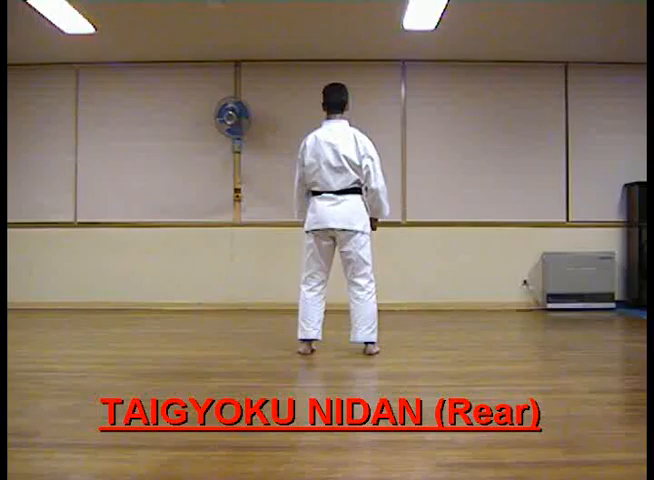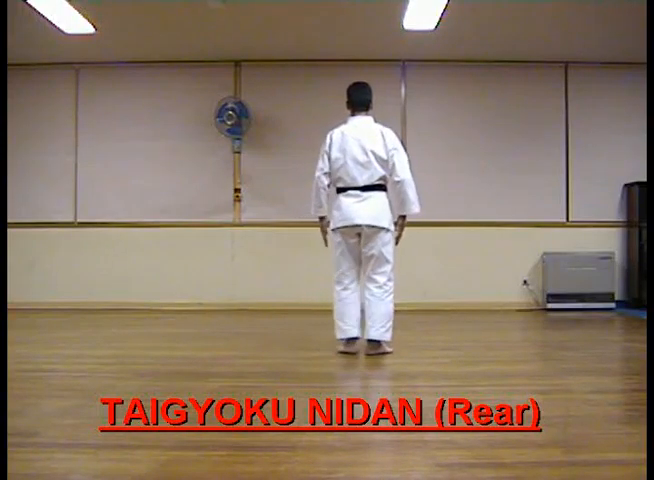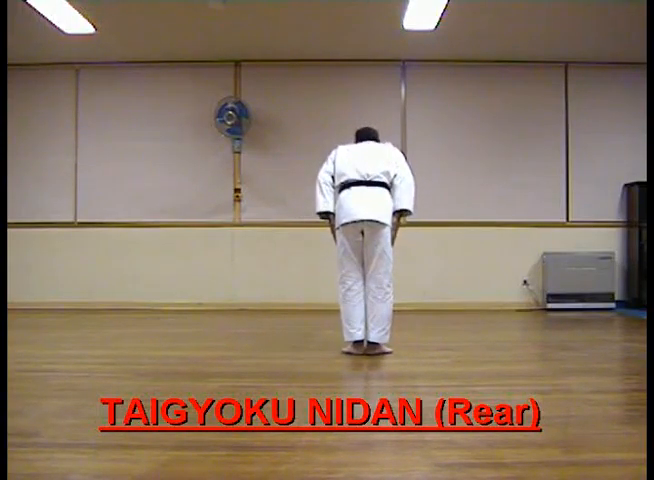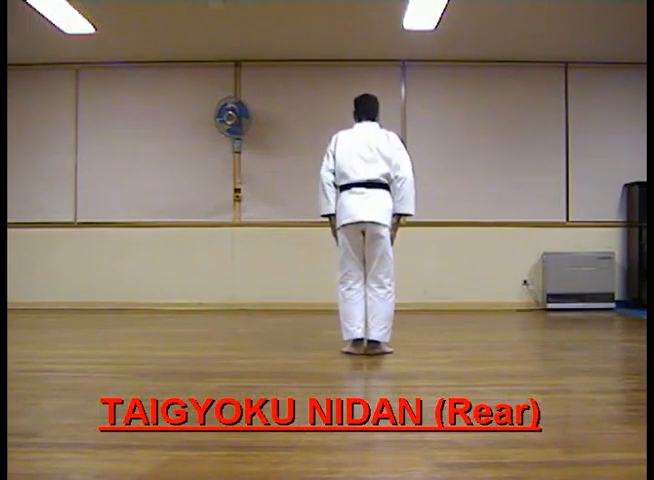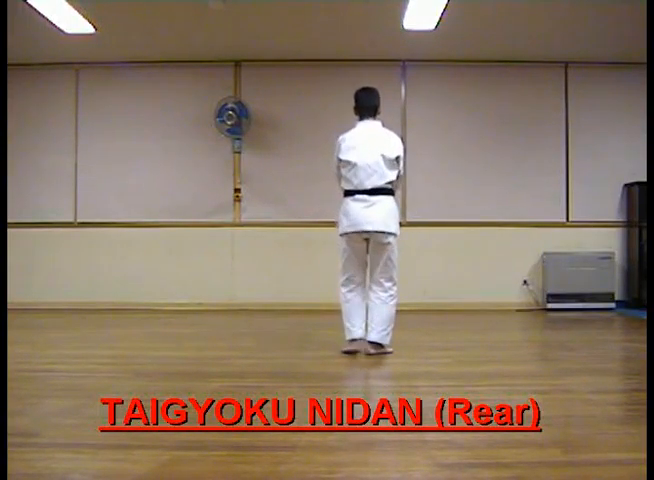
dt=1s
person 1, frame 1
left shoulder: (310, 141)
right shoulder: (359, 139)
left elbow: (300, 184)
right elbow: (375, 182)
left wrist: (303, 216)
right wrist: (375, 214)
left hip: (319, 213)
right hip: (352, 212)
left knee: (313, 280)
right knee: (361, 280)
left ankle: (307, 340)
right ankle: (368, 341)
person 1, frame 2
left shoulder: (334, 136)
right shoulder: (385, 135)
left elbow: (322, 178)
right elbow: (401, 177)
left wrist: (322, 215)
right wrist: (402, 214)
left hip: (344, 210)
right hip: (377, 209)
left knee: (346, 278)
right knee: (379, 278)
left ankle: (349, 339)
right ankle: (376, 340)
person 1, frame 3
left shoulder: (341, 152)
right shoulder: (389, 150)
left elbow: (324, 180)
right elbow: (404, 179)
left wrist: (330, 216)
right wrist: (398, 214)
left hip: (347, 206)
right hip: (379, 205)
left knee: (350, 278)
right knee: (380, 279)
left ankle: (356, 341)
right ankle: (376, 341)
person 1, frame 4
left shoulder: (339, 139)
right shoulder: (390, 139)
left elbow: (326, 177)
right elbow: (404, 177)
left wrist: (331, 217)
right wrist: (398, 215)
left hip: (348, 208)
right hip: (379, 208)
left knee: (350, 279)
right knee: (380, 279)
left ankle: (355, 340)
right ankle: (376, 341)
person 1, frame 5
left shoulder: (344, 140)
right shoulder: (393, 140)
left hip: (353, 212)
right hip: (384, 212)
left knee: (351, 281)
right knee: (383, 282)
left ankle: (355, 338)
right ankle: (376, 341)
